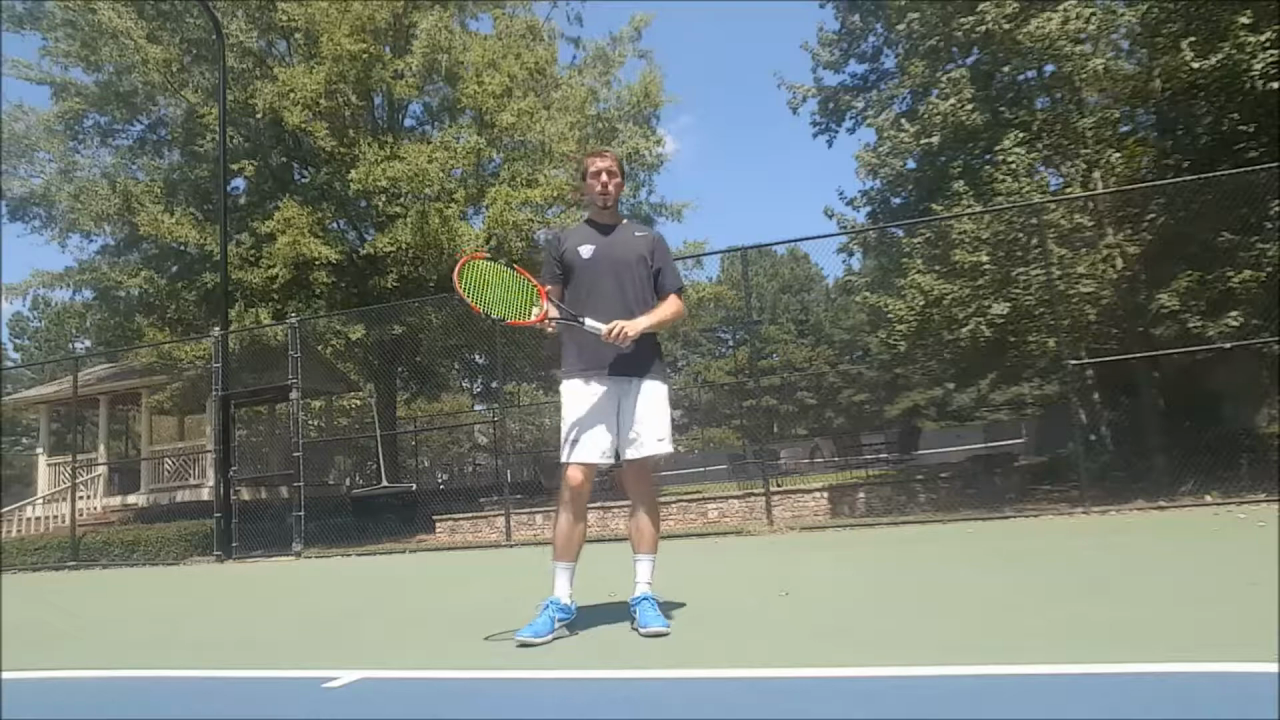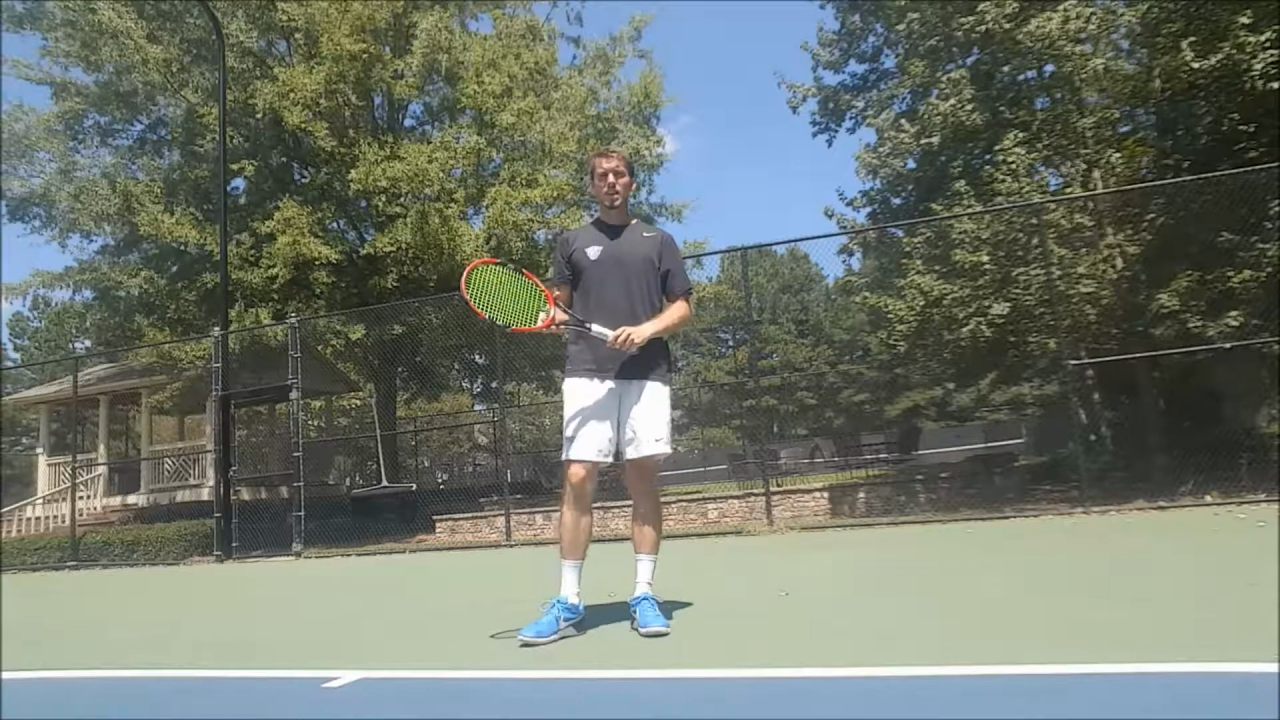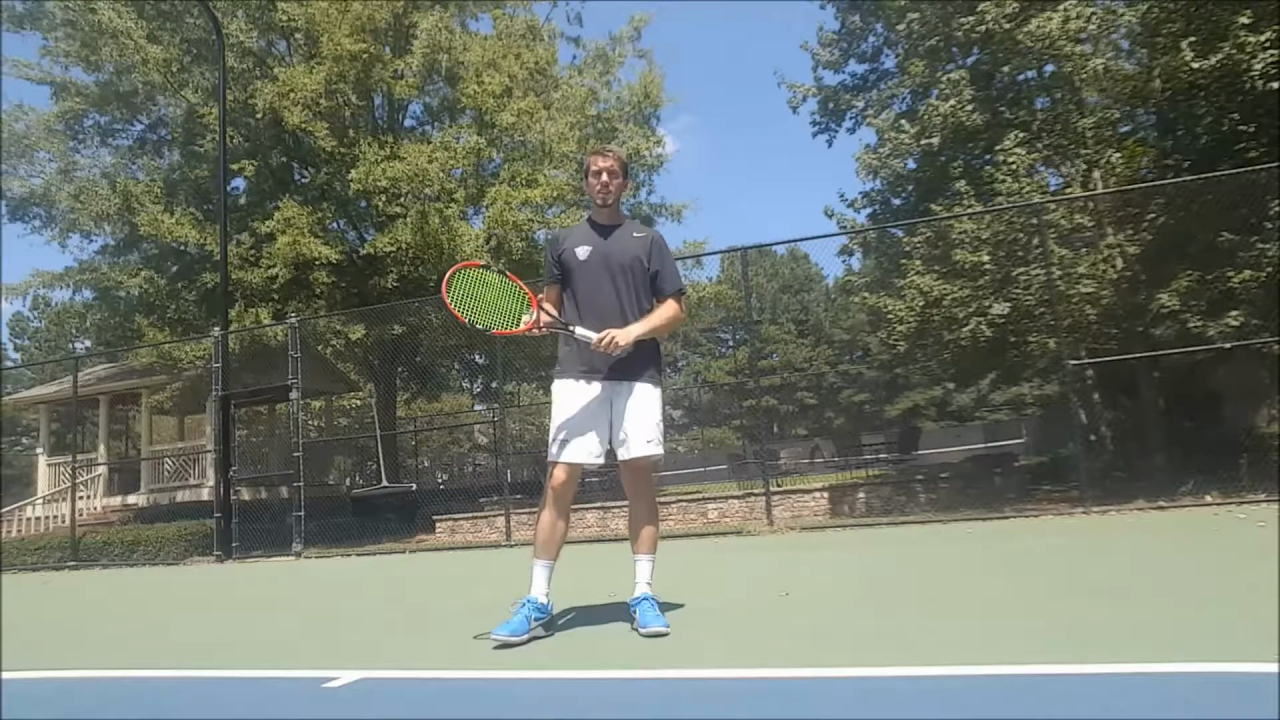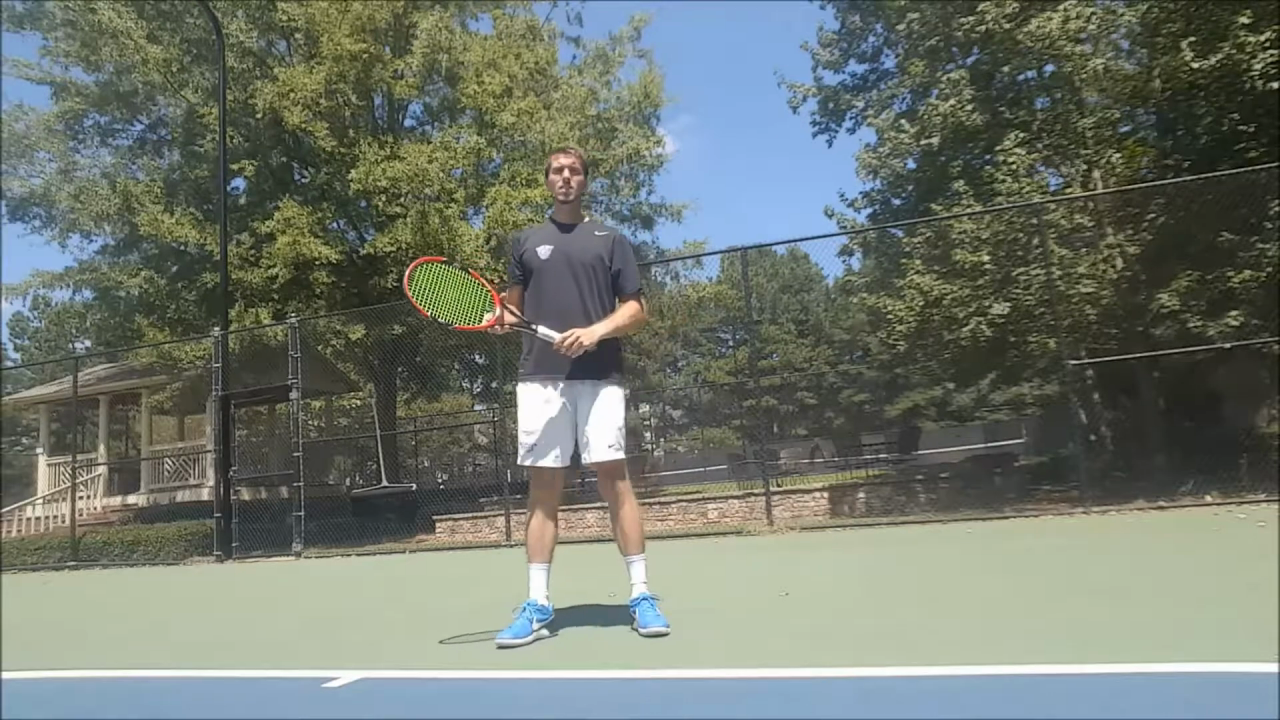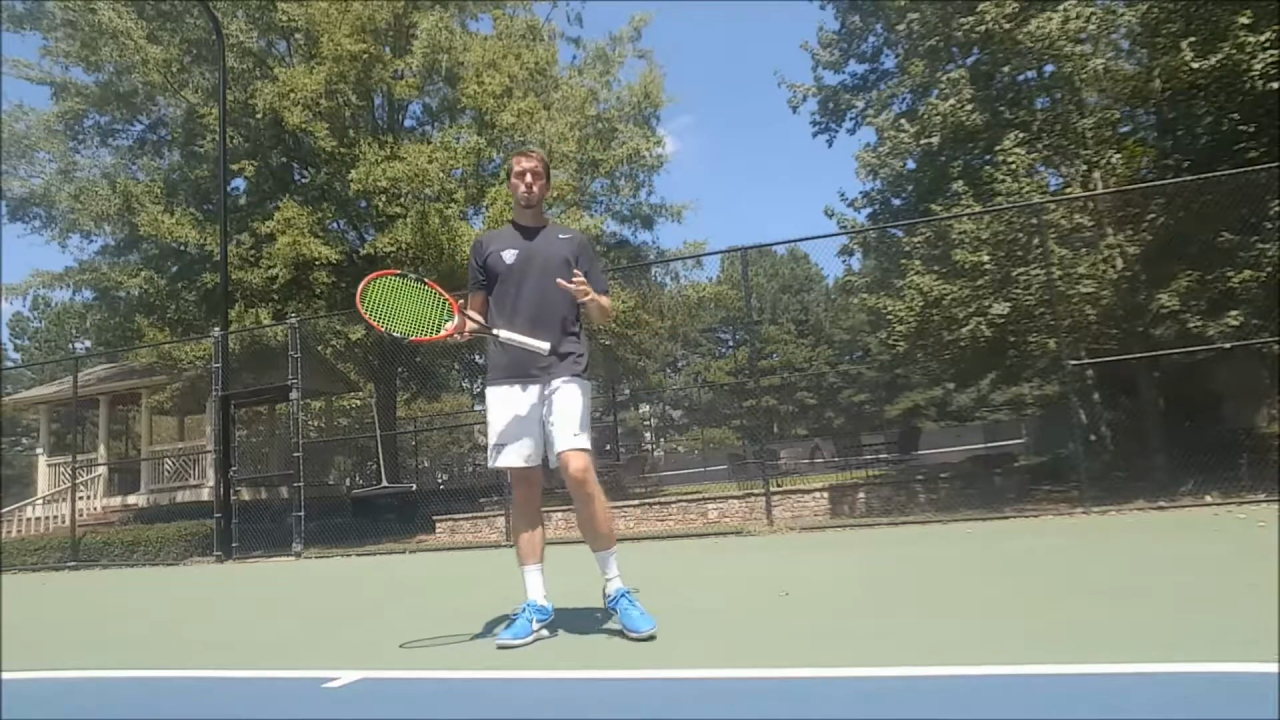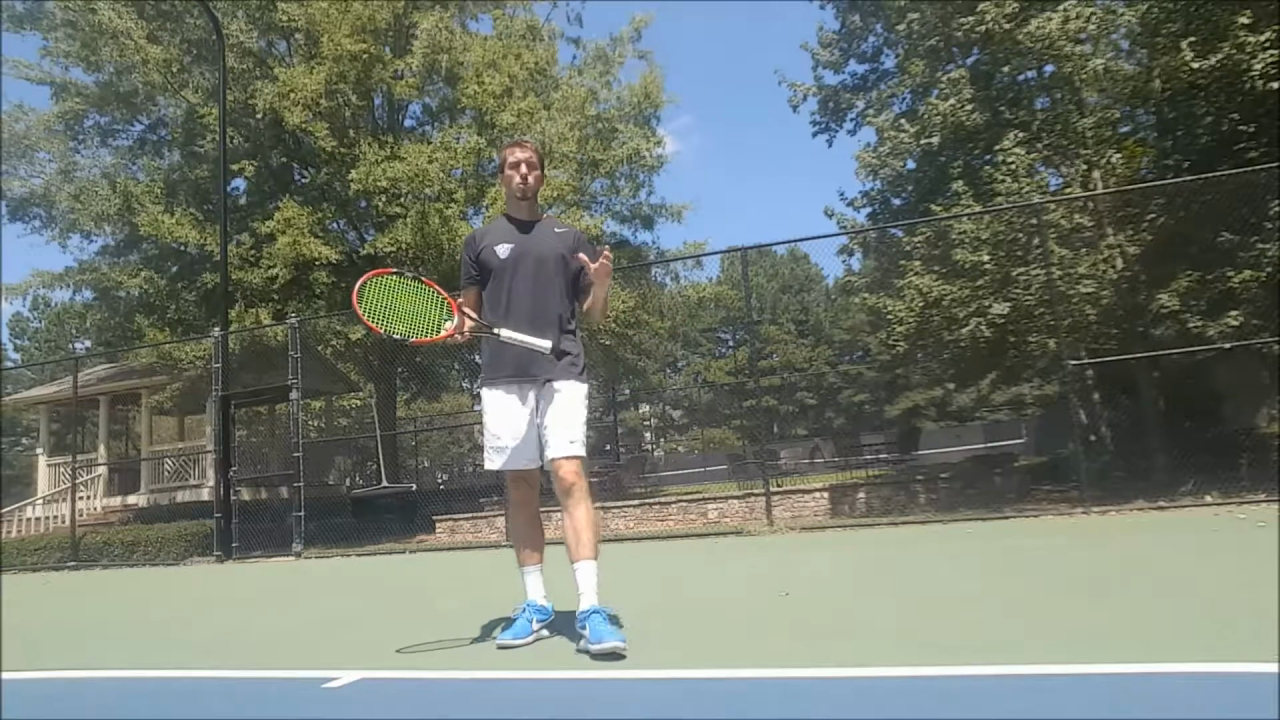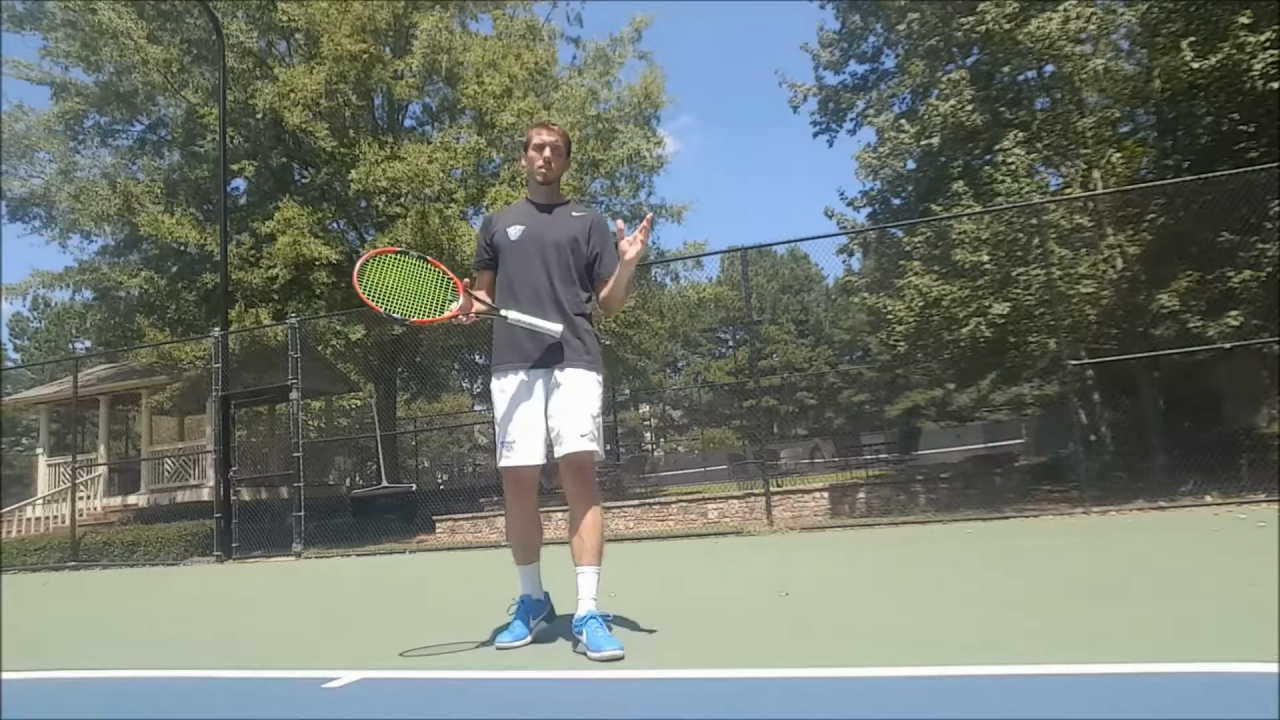
dt=0.4s
person 1, frame 1
left shoulder: (649, 240)
right shoulder: (562, 241)
left elbow: (676, 304)
right elbow: (548, 304)
left wrist: (640, 323)
right wrist: (544, 316)
left hip: (643, 374)
right hip: (584, 376)
left knee: (640, 480)
right knee: (575, 483)
left ankle: (643, 595)
right ankle: (560, 603)
person 1, frame 2
left shoulder: (658, 241)
right shoulder: (572, 242)
left elbow: (682, 307)
right elbow: (560, 305)
left wrist: (646, 329)
right wrist: (552, 318)
left hip: (646, 375)
right hip: (587, 375)
left knee: (643, 479)
right knee: (578, 480)
left ankle: (644, 595)
right ankle: (567, 601)
person 1, frame 3
left shoulder: (648, 240)
right shoulder: (563, 242)
left elbow: (674, 308)
right elbow: (550, 303)
left wrist: (631, 332)
right wrist: (539, 317)
left hip: (636, 376)
right hip: (576, 377)
left knee: (639, 480)
right knee: (559, 483)
left ankle: (642, 595)
right ankle: (536, 603)
person 1, frame 4
left shoulder: (611, 240)
right shoulder: (525, 241)
left elbow: (635, 309)
right elbow: (513, 304)
left wrist: (593, 332)
right wrist: (500, 319)
left hip: (599, 377)
right hip: (540, 378)
left knee: (614, 480)
right knee: (542, 487)
left ankle: (640, 595)
right ankle: (537, 605)
person 1, frame 5
left shoulder: (574, 242)
right shoulder: (486, 245)
left elbow: (606, 312)
right elbow: (476, 312)
left wrist: (590, 299)
right wrist: (464, 325)
left hip: (565, 374)
right hip: (508, 379)
left knee: (578, 471)
right knee: (523, 486)
left ankle: (616, 589)
right ankle: (536, 606)
person 1, frame 6
left shoulder: (570, 237)
right shoulder: (480, 240)
left elbow: (594, 315)
right elbow: (469, 308)
left wrist: (602, 285)
right wrist: (463, 324)
left hip: (562, 375)
right hip: (503, 380)
left knee: (570, 479)
right knee: (521, 487)
left ankle: (589, 611)
right ankle: (536, 606)
person 1, frame 7
left shoulder: (589, 222)
right shoulder: (497, 224)
left elbow: (609, 303)
right elbow: (484, 292)
left wrist: (627, 265)
right wrist: (468, 306)
left hip: (574, 362)
right hip: (513, 366)
left knee: (579, 475)
right knee: (518, 483)
left ankle: (587, 614)
right ankle: (532, 600)
